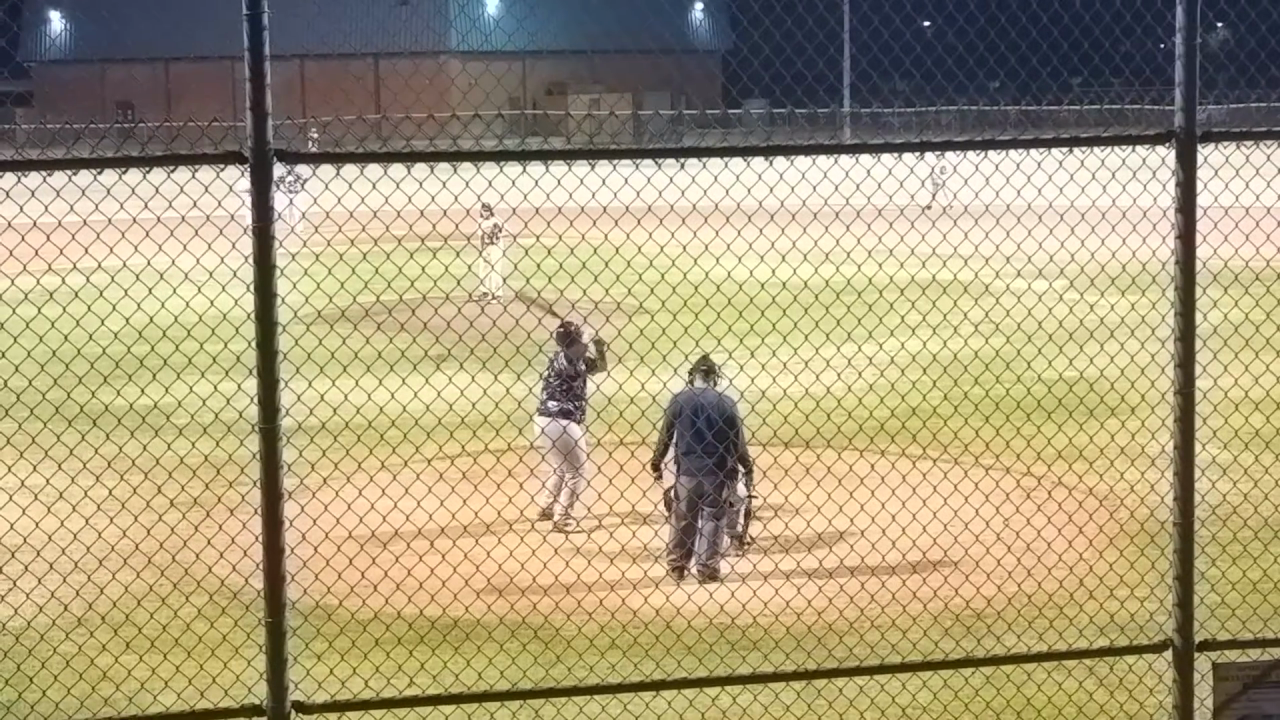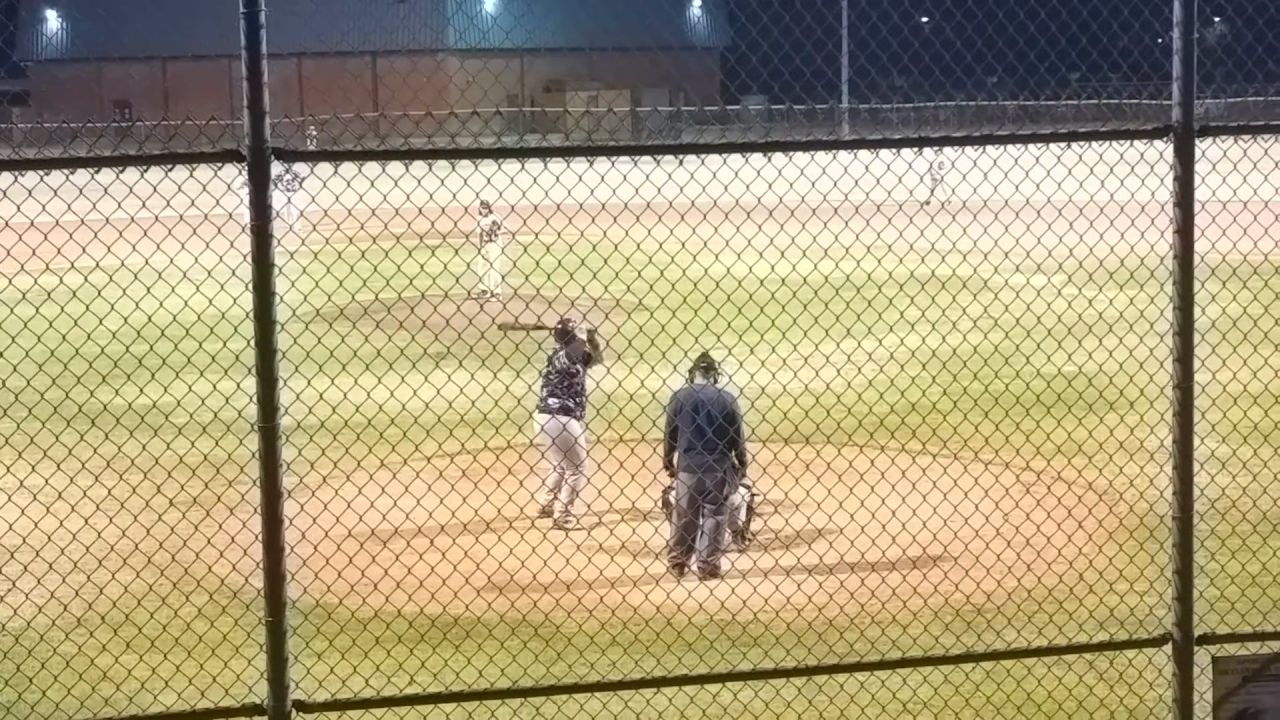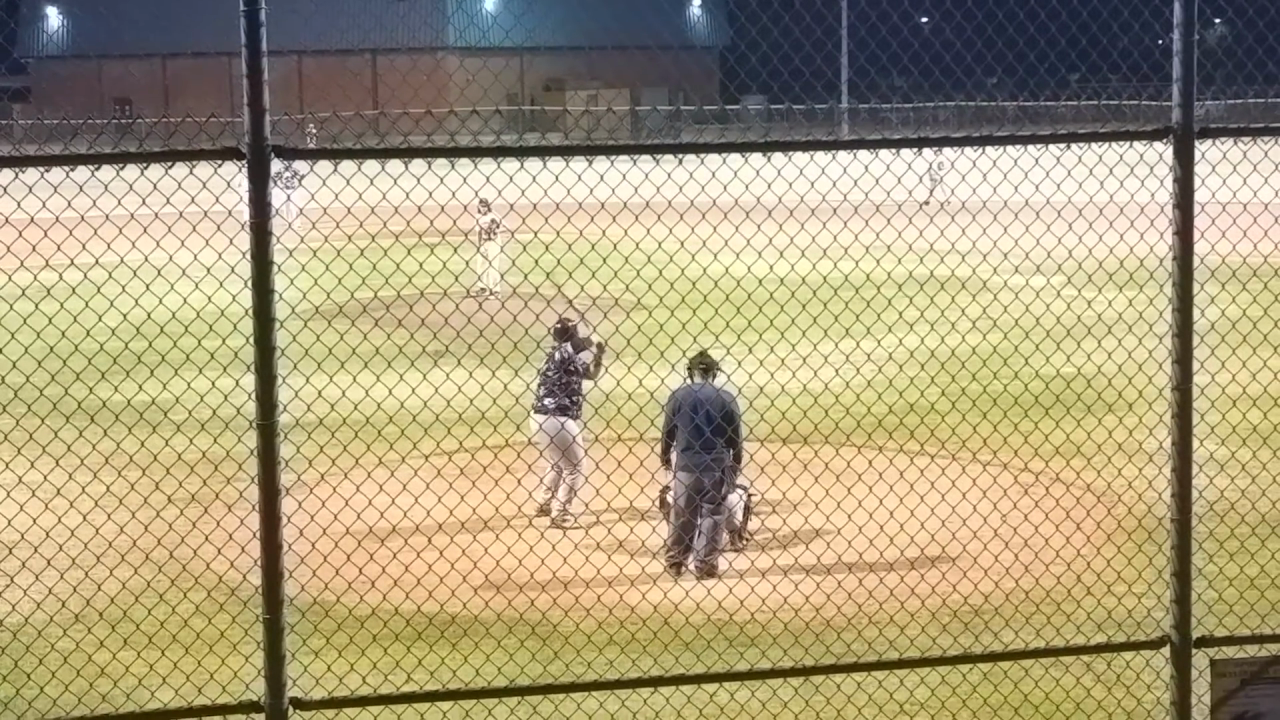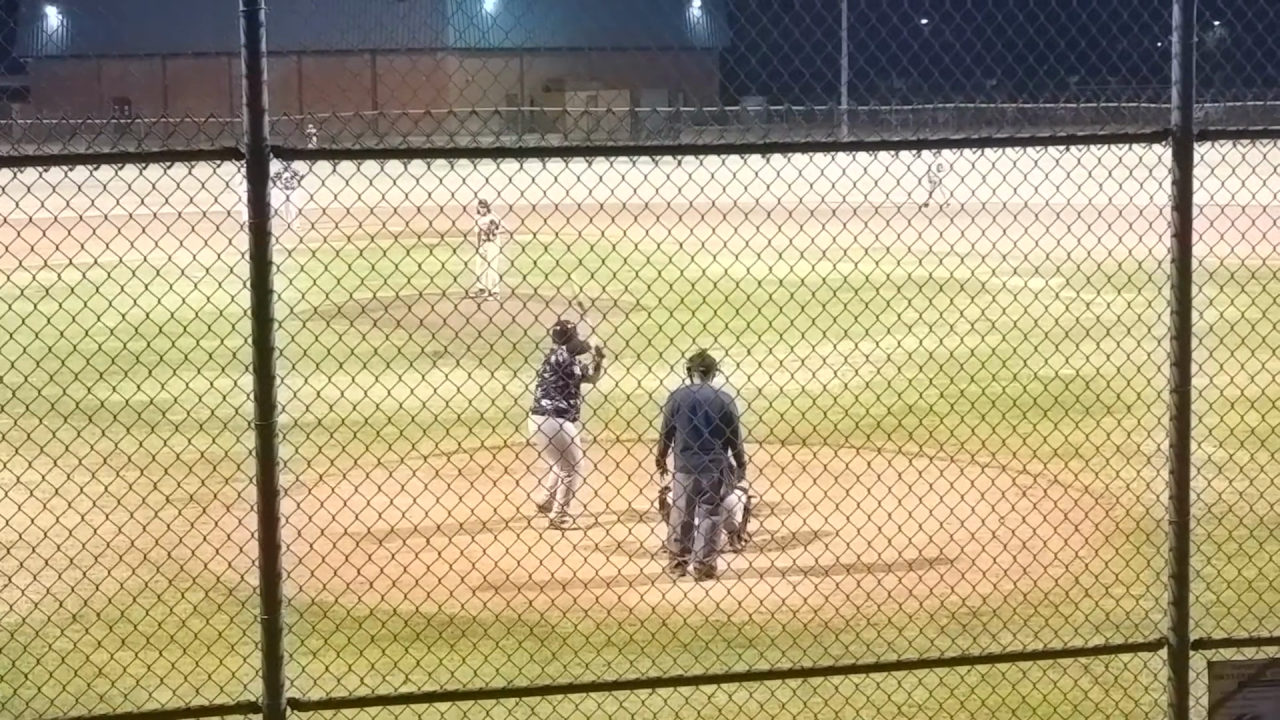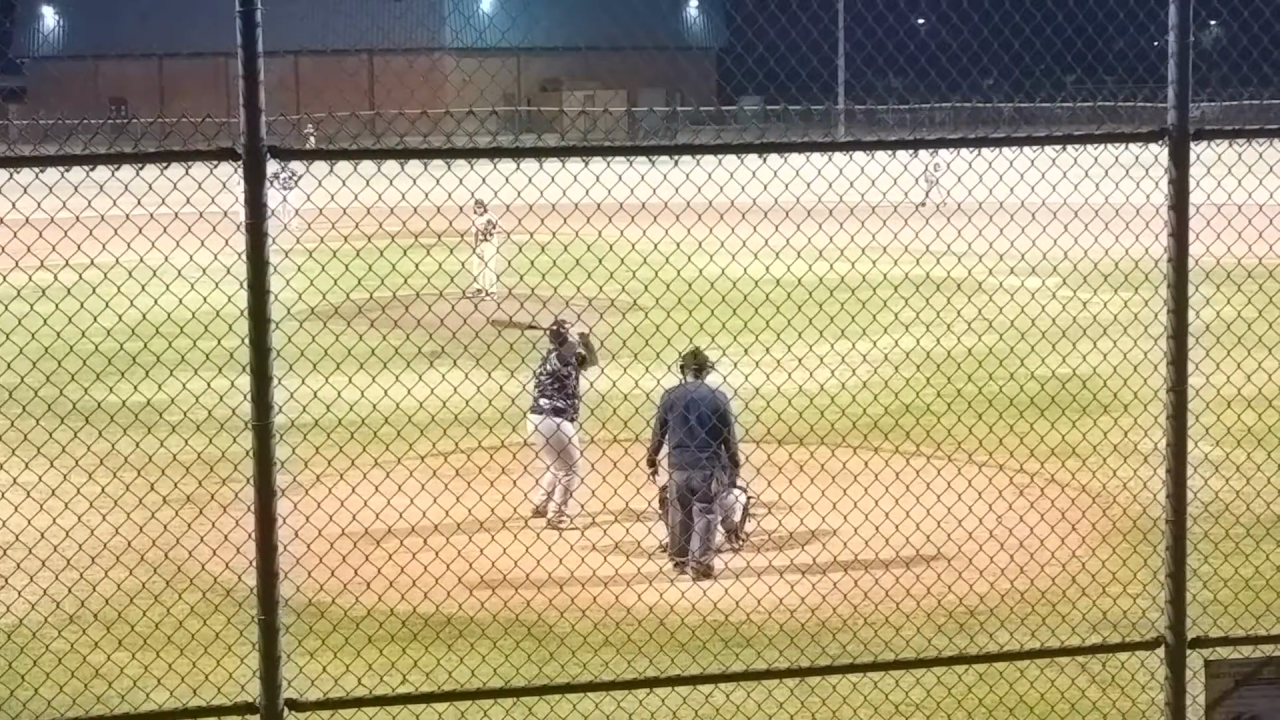
dt=0.3s
person 1, frame 1
left shoulder: (679, 400)
right shoulder: (726, 402)
left elbow: (665, 437)
right elbow: (738, 441)
left wrist: (656, 464)
right wrist: (748, 469)
left hip: (687, 470)
right hip: (718, 471)
left knee: (682, 519)
right knee: (713, 520)
left ankle: (676, 566)
right ankle: (707, 568)
person 1, frame 2
left shoulder: (679, 397)
right shoulder: (726, 398)
left elbow: (670, 436)
right elbow: (737, 438)
left wrist: (668, 463)
right wrist: (742, 464)
left hip: (688, 467)
right hip: (719, 467)
left knee: (683, 516)
right knee: (714, 517)
left ankle: (677, 563)
right ankle: (708, 565)
person 1, frame 3
left shoulder: (678, 396)
right shoulder: (725, 398)
left elbow: (667, 434)
right elbow: (736, 436)
left wrist: (665, 457)
right wrist: (736, 461)
left hip: (686, 466)
right hip: (717, 466)
left knee: (681, 516)
right knee: (713, 516)
left ankle: (675, 563)
right ankle: (705, 565)
person 1, frame 4
left shoulder: (677, 397)
right shoulder: (724, 399)
left elbow: (666, 435)
right elbow: (735, 439)
left wrist: (661, 461)
right wrist: (741, 465)
left hip: (685, 467)
right hip: (715, 467)
left knee: (680, 516)
right knee: (711, 517)
left ankle: (678, 562)
right ankle: (703, 566)
person 1, frame 5
left shoulder: (670, 396)
right shoulder: (717, 397)
left elbow: (659, 433)
right elbow: (728, 437)
left wrist: (652, 459)
right wrist: (734, 465)
left hip: (679, 465)
right hip: (709, 465)
left knee: (678, 514)
right knee: (706, 516)
left ankle: (680, 560)
right ankle: (700, 566)
person 2, frame 1
left shoulder: (578, 359)
right shoulder: (561, 359)
left elbow: (600, 367)
right elbow: (572, 357)
left wrist: (600, 348)
right wrist: (584, 343)
left hip: (550, 422)
right hip: (559, 423)
left knee: (559, 468)
right knee: (576, 471)
left ankle: (546, 508)
right ankle: (563, 519)
person 2, frame 2
left shoulder: (574, 355)
right shoulder: (560, 357)
left elbow: (597, 358)
right elbow: (573, 354)
left wrist: (592, 339)
right wrist: (580, 337)
left hip: (550, 419)
right hip: (560, 420)
left knee: (560, 465)
right knee: (576, 468)
left ankle: (546, 506)
right ankle: (563, 516)
person 2, frame 3
left shoulder: (571, 358)
right shoulder: (559, 354)
left elbow: (591, 374)
right elbow: (579, 344)
left wrist: (598, 356)
right wrist: (593, 346)
left hip: (548, 419)
right hip: (555, 420)
left knee: (558, 464)
right knee: (574, 467)
left ankle: (544, 504)
right ankle: (561, 515)
person 2, frame 4
left shoulder: (571, 361)
right shoulder: (557, 357)
left elbow: (591, 377)
right elbow: (576, 347)
left wrist: (598, 360)
right wrist: (591, 347)
left hip: (550, 421)
right hip: (553, 421)
left knee: (561, 465)
right knee: (572, 468)
left ankle: (546, 502)
right ankle: (560, 516)
person 2, frame 5
left shoulder: (568, 357)
right shoulder: (552, 358)
left elbow: (592, 360)
right elbow: (565, 357)
left wrist: (585, 341)
right wrist: (573, 340)
left hip: (551, 421)
right hip: (551, 421)
left knee: (556, 466)
right knee: (570, 468)
left ankle: (542, 506)
right ankle: (558, 516)
